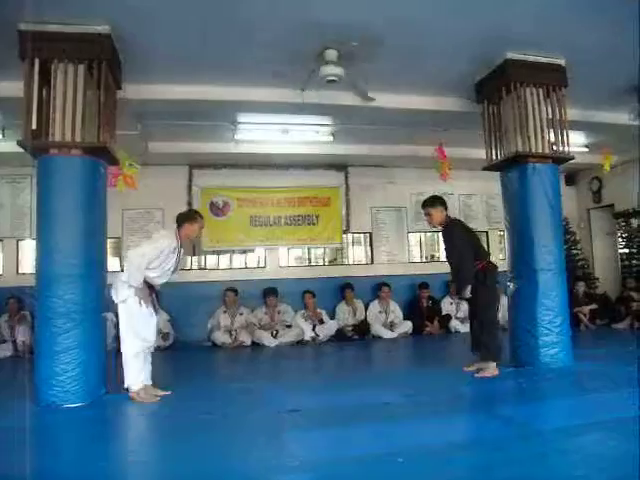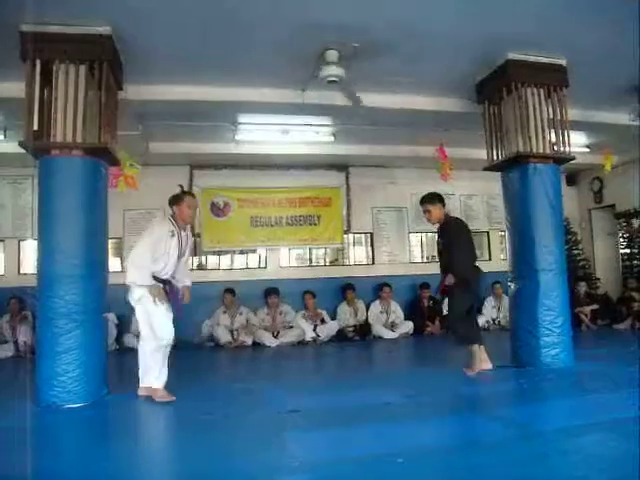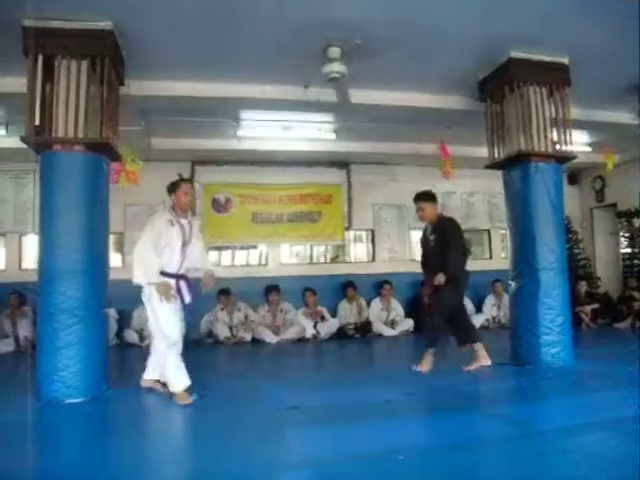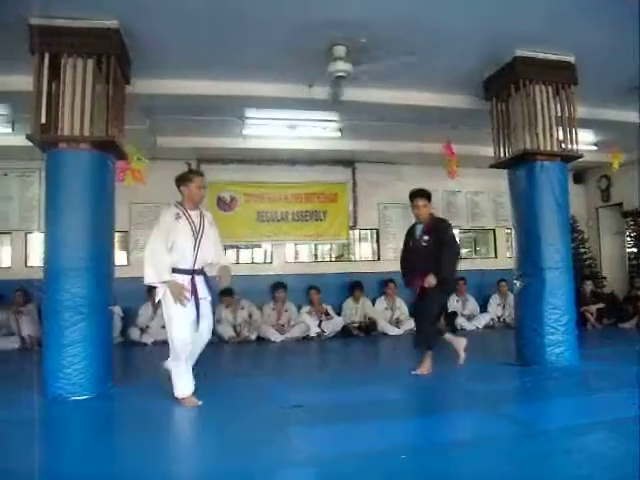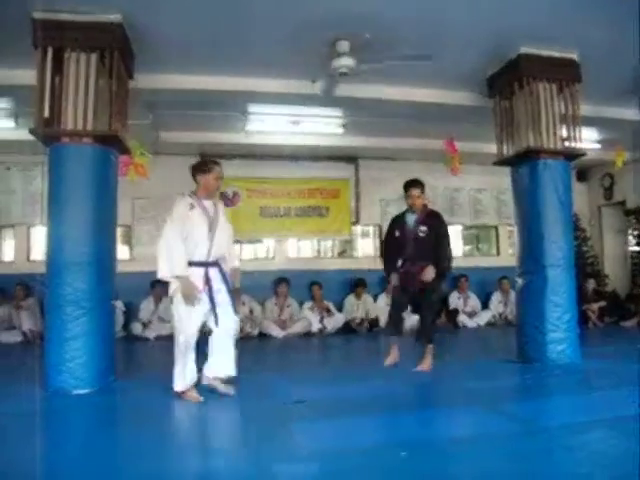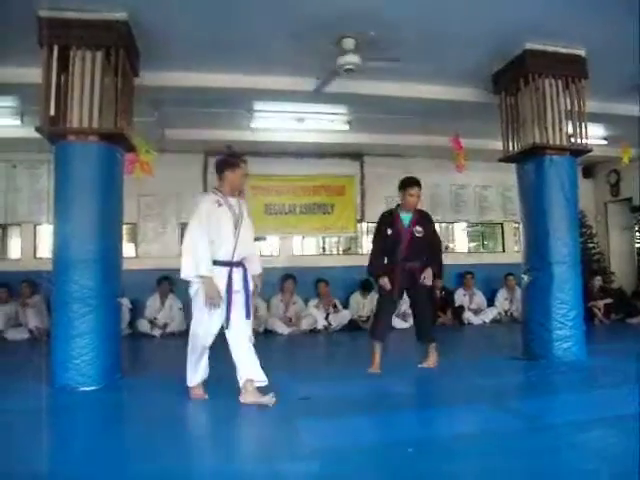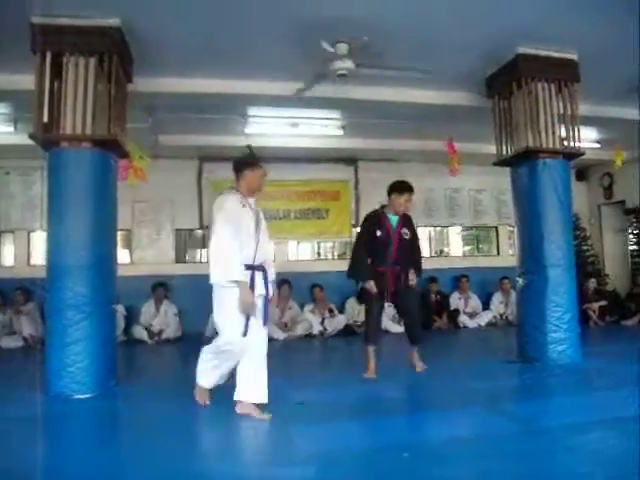
dt=0.2s
person 1, frame 1
left shoulder: (178, 246)
right shoulder: (166, 241)
right elbow: (135, 258)
right wrist: (139, 288)
left hip: (142, 289)
right hip: (131, 289)
left knee: (146, 336)
right knee: (136, 337)
left ankle: (144, 384)
right ankle: (135, 388)
person 1, frame 2
left shoulder: (186, 234)
right shoulder: (161, 228)
right elbow: (138, 256)
left wrist: (184, 284)
right wrist: (150, 286)
left hip: (162, 288)
right hip: (146, 288)
left knee: (154, 336)
right knee: (162, 335)
left ankle: (147, 384)
right ankle: (156, 385)
person 1, frame 3
left shoulder: (193, 224)
right shoulder: (160, 220)
left elbow: (198, 254)
right elbow: (143, 252)
left wrist: (206, 272)
right wrist: (157, 282)
left hip: (178, 284)
right hip: (159, 285)
left knee: (166, 335)
right knee: (170, 335)
left ankle: (150, 377)
right ankle: (179, 388)
person 1, frame 4
left shoulder: (206, 218)
right shoulder: (170, 216)
left elbow: (214, 247)
right elbow: (155, 250)
left wrist: (222, 266)
right wrist: (169, 282)
left hip: (198, 282)
right hip: (175, 282)
left knee: (203, 332)
right knee: (182, 338)
left ankle: (175, 367)
right ankle: (184, 391)
person 1, frame 5
left shoulder: (219, 208)
right shoulder: (183, 206)
left elbow: (226, 241)
right elbow: (170, 244)
left wrist: (232, 266)
right wrist: (182, 279)
left hip: (214, 274)
right hip: (190, 276)
left knee: (228, 323)
right knee: (187, 332)
left ankle: (214, 374)
right ankle: (184, 384)
person 1, frame 6
left shoulder: (240, 206)
right shoulder: (208, 203)
right elbow: (196, 243)
left wrist: (255, 272)
right wrist: (207, 280)
left hip: (237, 276)
right hip: (213, 275)
left knee: (241, 331)
right knee: (203, 333)
left ankle: (249, 389)
right ankle: (195, 382)
person 1, frame 7
left shoulder: (253, 207)
right shoulder: (227, 204)
right elbow: (223, 246)
left wrist: (269, 279)
right wrist: (241, 285)
left hip: (255, 280)
right hip: (234, 281)
left knee: (256, 341)
right knee: (234, 340)
left ankle: (246, 400)
right ankle: (204, 381)
person 2, frame 1
left shoulder: (453, 229)
right shoulder: (452, 227)
left elbow: (463, 258)
left wrist: (466, 284)
right wrist: (464, 284)
left hip: (481, 277)
right hip: (479, 277)
left knee: (485, 319)
right knee: (477, 318)
left ankle: (491, 366)
right ankle: (483, 360)
person 2, frame 2
left shoulder: (454, 226)
right shoulder: (444, 228)
left elbow: (463, 253)
left wrist: (453, 275)
right wrist: (449, 277)
left hip: (464, 278)
right hip: (458, 279)
left knee: (455, 317)
right knee: (466, 317)
left ankle: (477, 357)
right ankle: (482, 359)
person 2, frame 3
left shoulder: (448, 225)
right shoulder: (427, 231)
left elbow: (458, 251)
right elbow: (427, 258)
left wrist: (445, 274)
right wrist: (430, 278)
left hip: (450, 280)
right hip: (439, 281)
left knee: (436, 316)
right knee: (457, 317)
left ankle: (428, 358)
right ankle: (481, 356)
person 2, frame 4
left shoulder: (441, 226)
right shoulder: (412, 231)
left elbow: (451, 252)
right elbow: (406, 259)
left wrist: (437, 275)
right wrist: (411, 281)
left hip: (439, 282)
right hip: (421, 282)
left knee: (426, 319)
right knee: (422, 319)
left ankle: (427, 361)
right ankle: (456, 341)
person 2, frame 5
left shoulder: (434, 218)
right shoulder: (397, 221)
left elbow: (444, 246)
right elbow: (388, 248)
left wrist: (435, 267)
right wrist: (392, 271)
left hip: (429, 274)
right hip: (406, 274)
left knee: (428, 314)
right knee: (395, 309)
left ankle: (428, 357)
right ankle: (394, 350)
person 2, frame 6
left shoulder: (424, 219)
right shoulder: (387, 218)
left elbow: (435, 246)
right elbow: (378, 248)
left wrist: (431, 269)
right wrist: (380, 274)
left hip: (418, 274)
right hip: (393, 274)
left knee: (424, 313)
right knee: (383, 314)
left ankle: (432, 354)
right ankle: (376, 360)
person 2, frame 7
left shoulder: (407, 221)
right shoulder: (372, 219)
left elbow: (414, 248)
right elbow: (360, 250)
left wrist: (413, 270)
right wrist: (365, 277)
left hip: (402, 276)
right hip: (377, 276)
left knee: (412, 314)
right knee: (373, 318)
left ankle: (414, 355)
right ankle: (371, 365)
